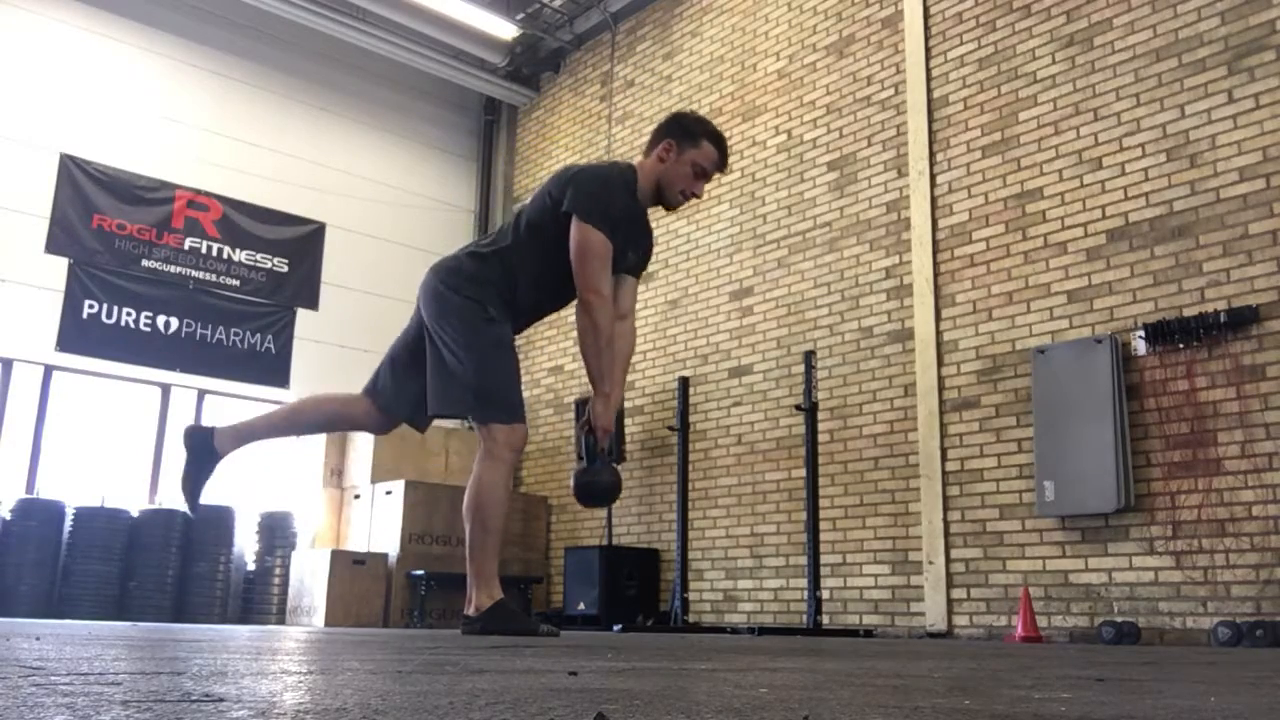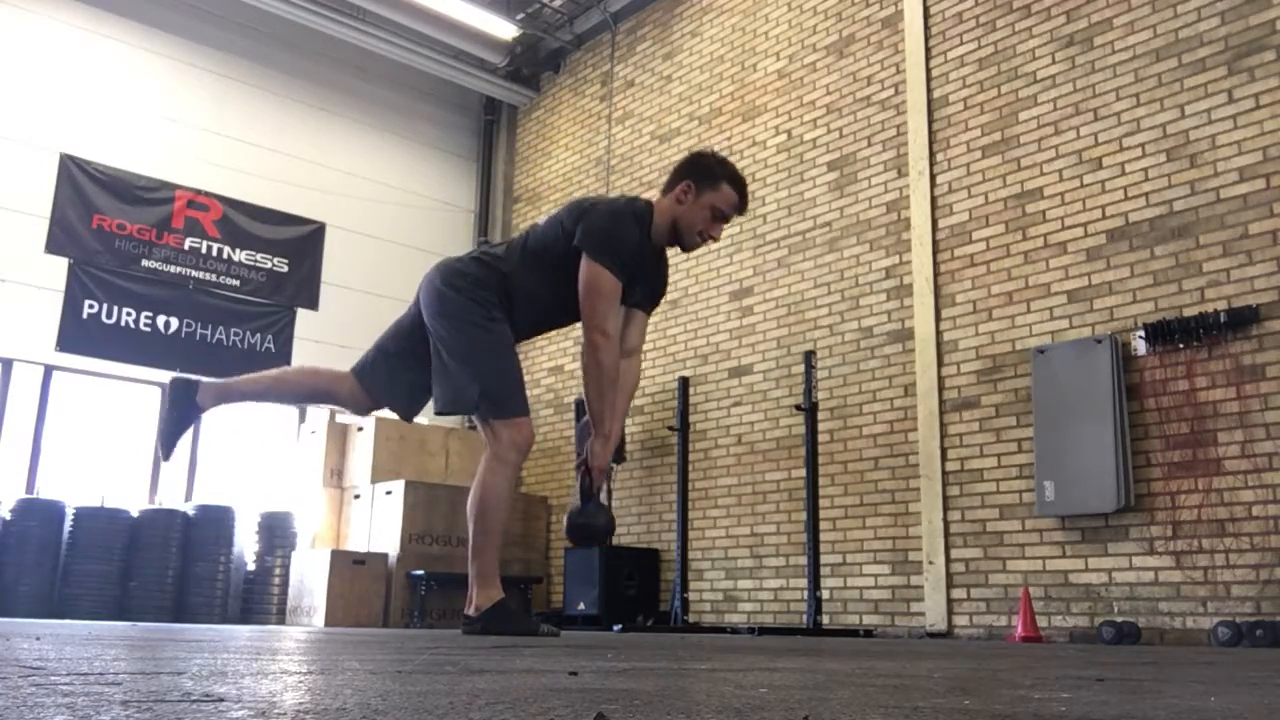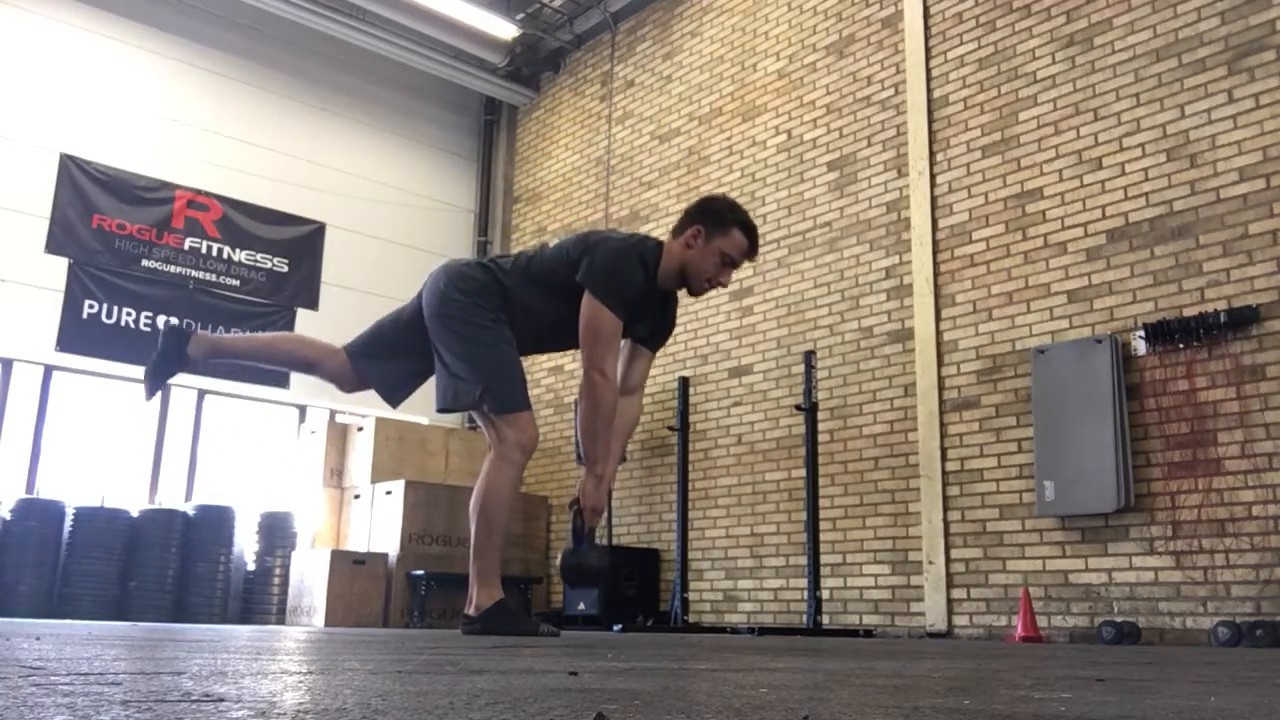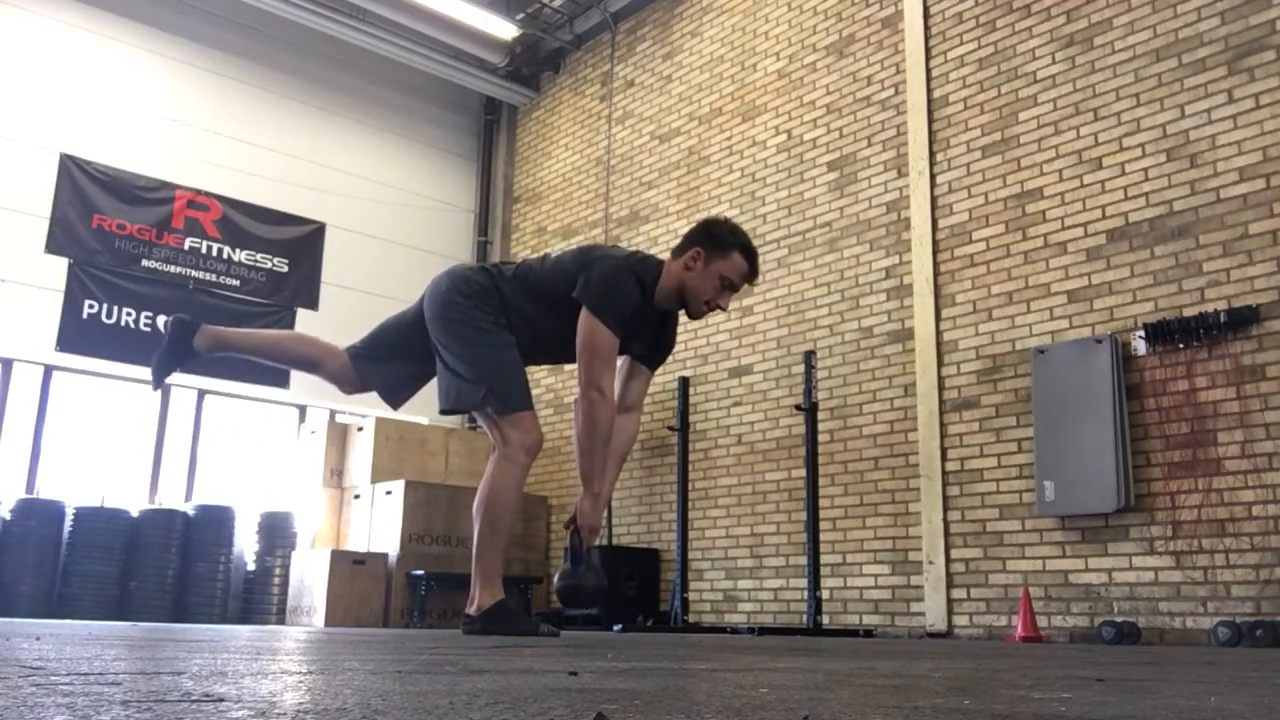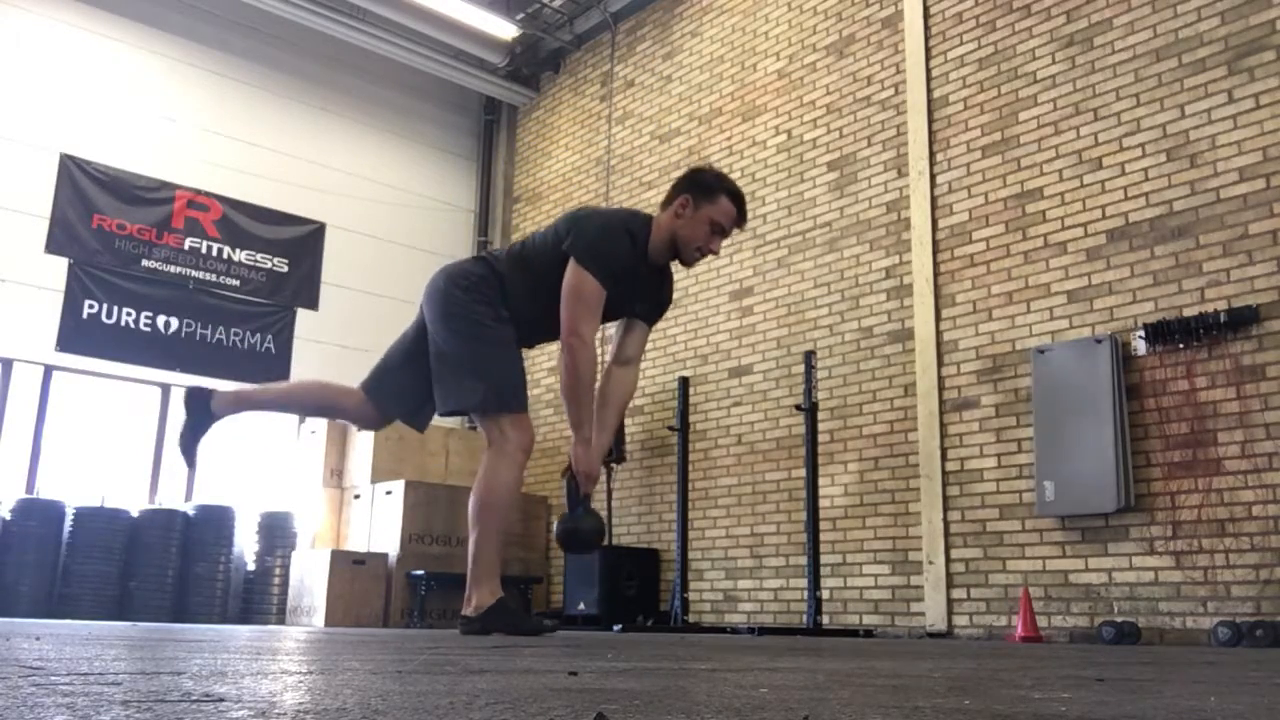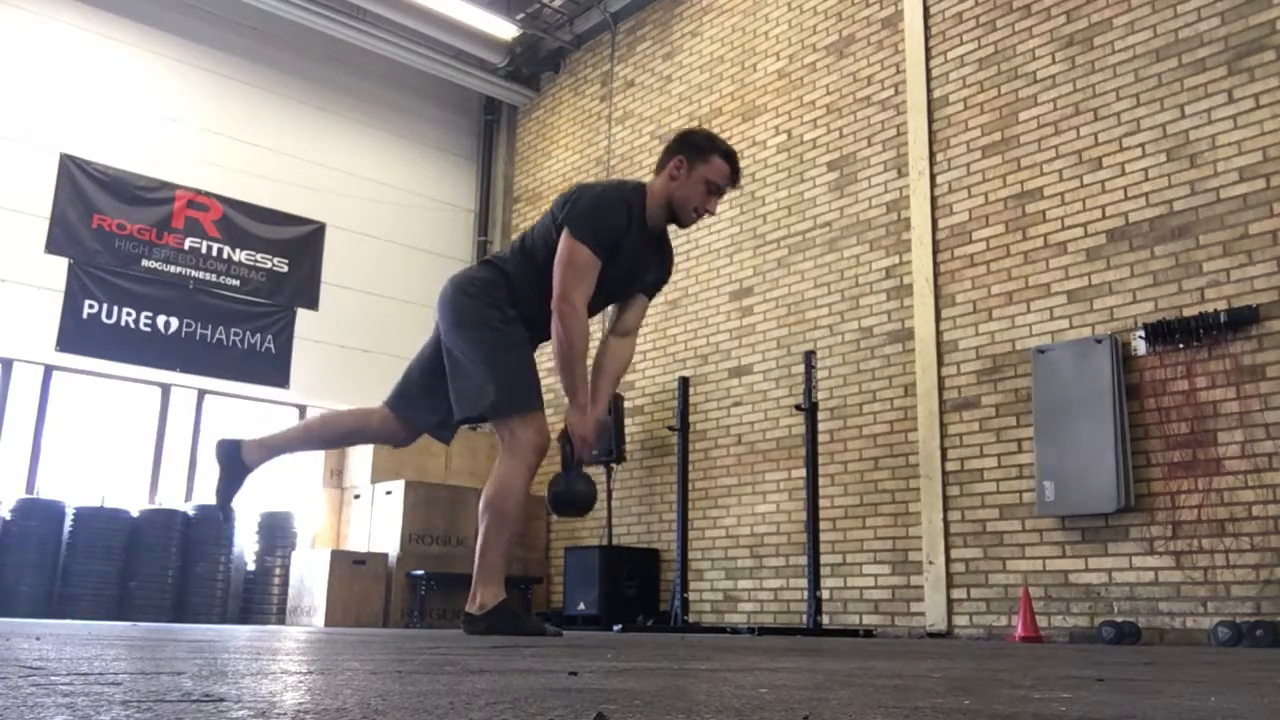
dt=0.4s
person 1, frame 1
left shoulder: (638, 233)
right shoulder: (600, 186)
left elbow: (621, 319)
right elbow: (592, 301)
left wrist: (612, 403)
right wrist: (601, 398)
left hip: (466, 304)
right hip: (467, 294)
left knee: (374, 413)
right knee: (504, 439)
left ankle: (219, 441)
right ankle: (483, 603)
person 1, frame 2
left shoulder: (652, 268)
right shoulder: (613, 223)
left elbow: (627, 356)
right elbow: (598, 339)
left wrist: (611, 439)
right wrist: (599, 438)
left hip: (456, 303)
right hip: (465, 295)
left knee: (357, 393)
right knee: (511, 437)
left ankle: (201, 394)
right ankle: (484, 603)
person 1, frame 3
left shoulder: (659, 307)
right shoulder: (621, 260)
left elbow: (629, 394)
right elbow: (597, 376)
left wrist: (605, 476)
right wrist: (593, 476)
left hip: (457, 303)
right hip: (466, 296)
left knee: (343, 369)
right knee: (516, 438)
left ankle: (194, 346)
right ankle: (484, 602)
person 1, frame 4
left shoulder: (659, 325)
right shoulder: (618, 278)
left elbow: (626, 412)
right elbow: (594, 394)
left wrist: (603, 497)
right wrist: (589, 495)
left hip: (455, 307)
right hip: (466, 300)
left knee: (344, 372)
right knee: (520, 439)
left ankle: (200, 337)
right ankle: (485, 603)
person 1, frame 5
left shoulder: (656, 285)
right shoulder: (609, 234)
left elbow: (623, 368)
right elbow: (576, 342)
left wrist: (598, 449)
right wrist: (581, 442)
left hip: (462, 306)
right hip: (468, 296)
left knee: (366, 408)
right knee: (512, 440)
left ankle: (215, 403)
right ankle: (483, 602)
person 1, frame 6
left shoulder: (658, 256)
right shoulder: (604, 204)
left elbow: (622, 336)
right elbow: (566, 307)
left wrist: (594, 417)
right wrist: (578, 408)
left hip: (492, 318)
right hip: (481, 303)
left knee: (395, 426)
right knee: (527, 441)
left ankle: (248, 451)
right ankle: (486, 603)
